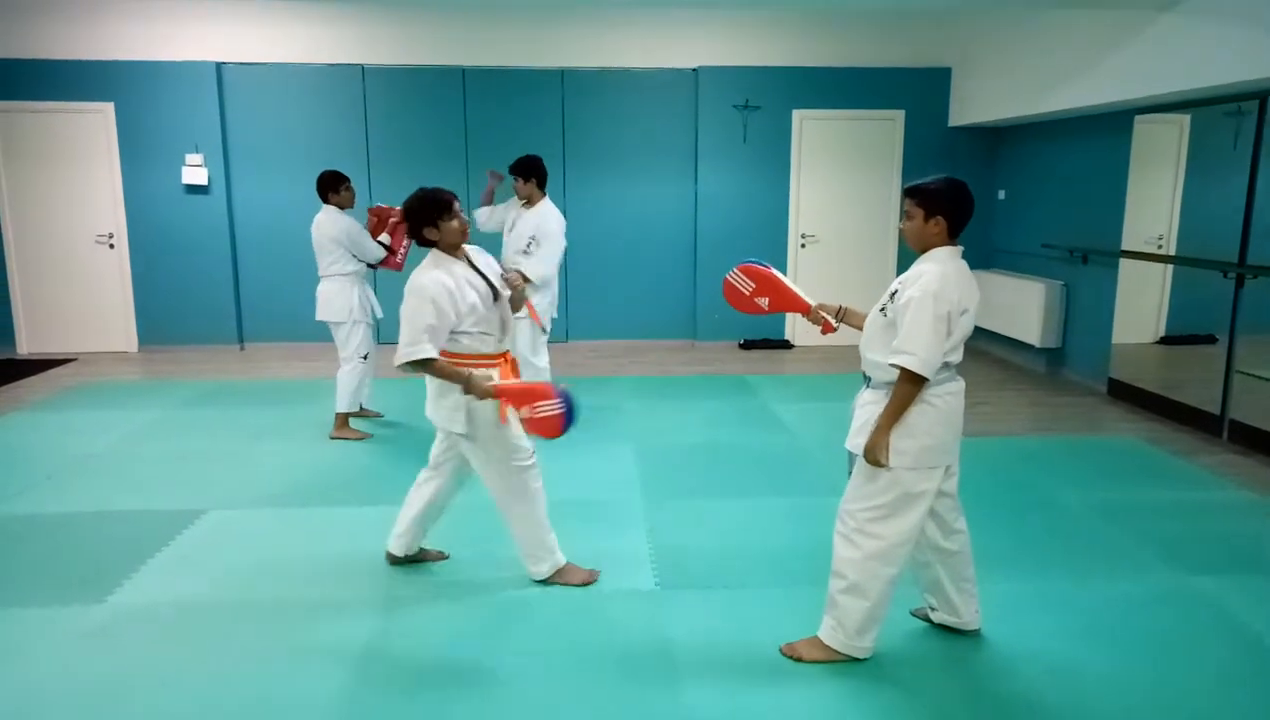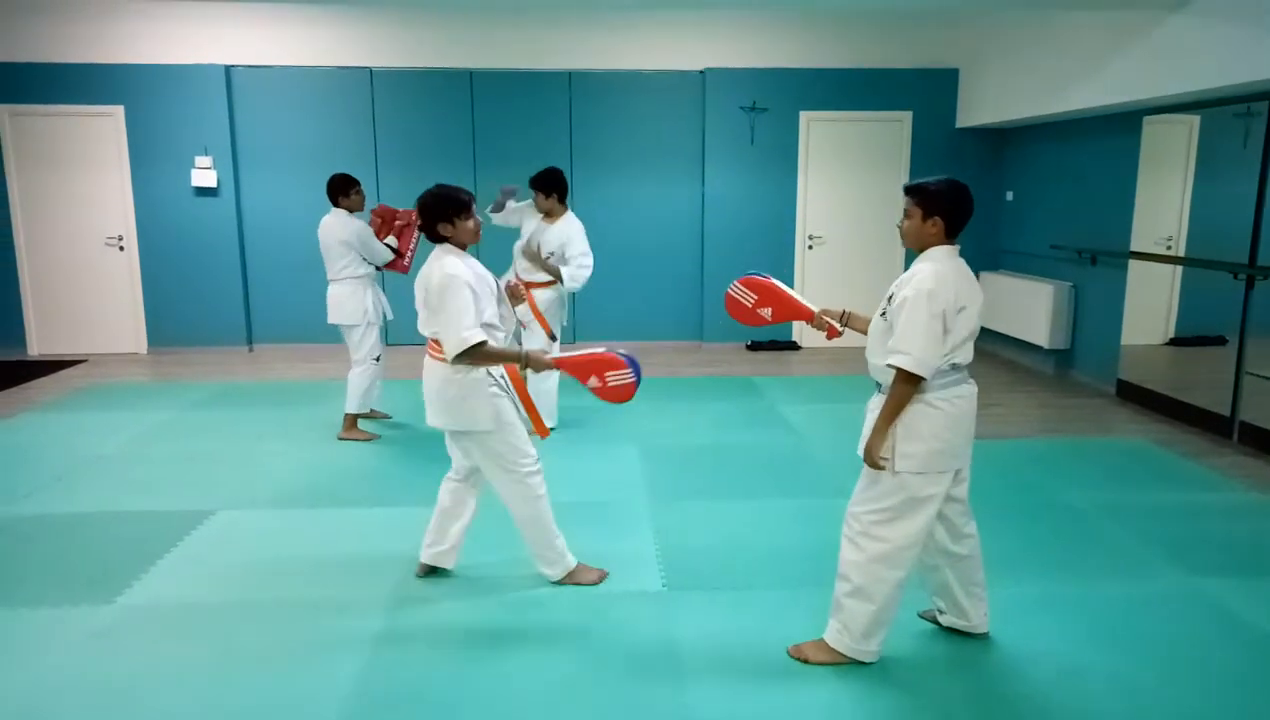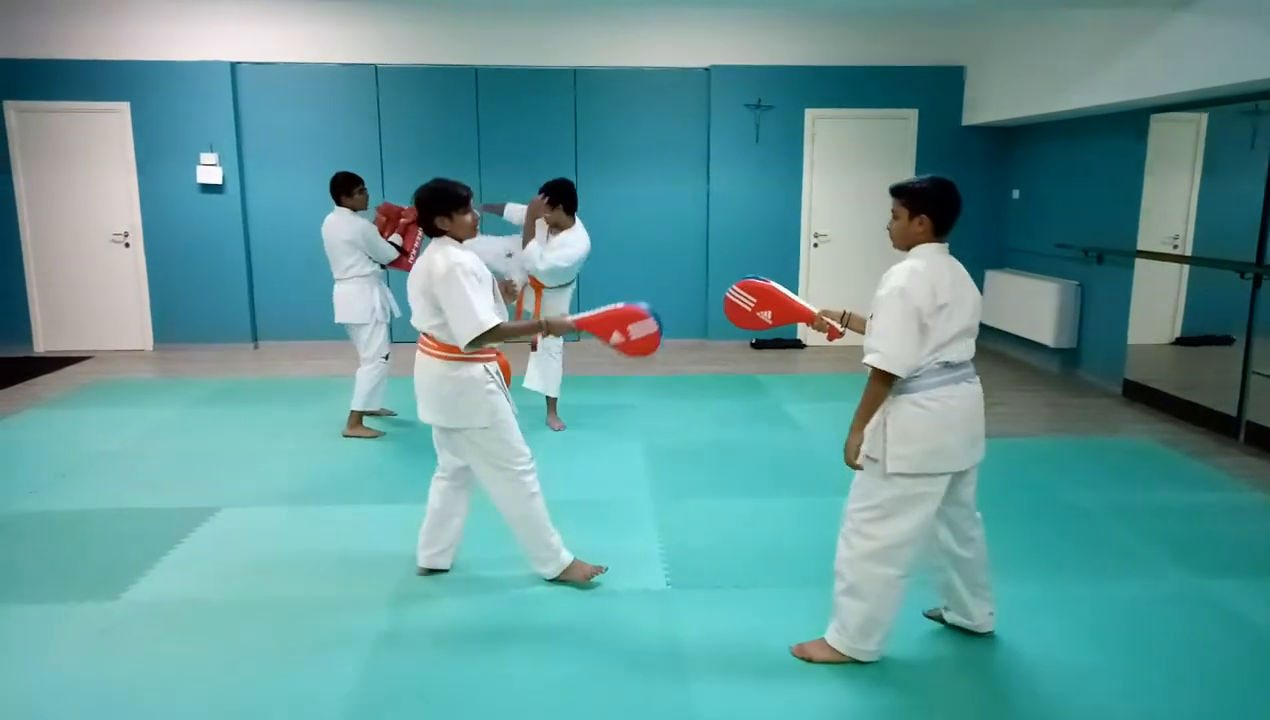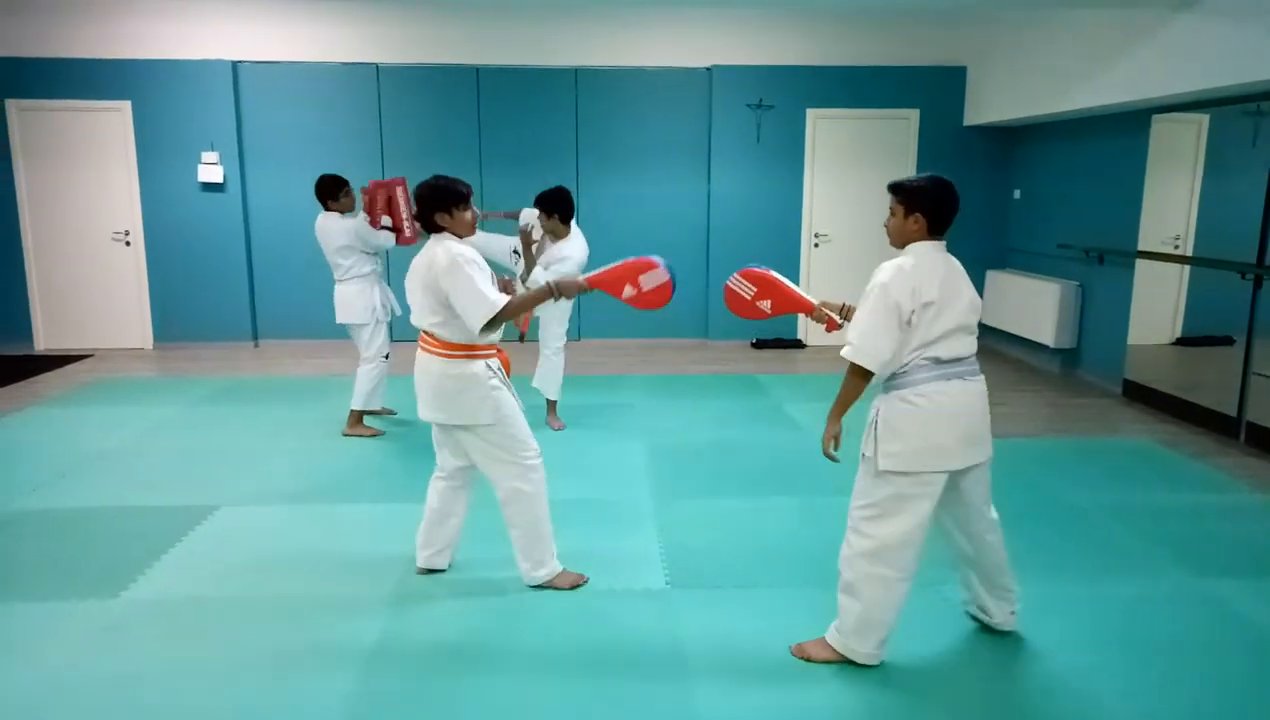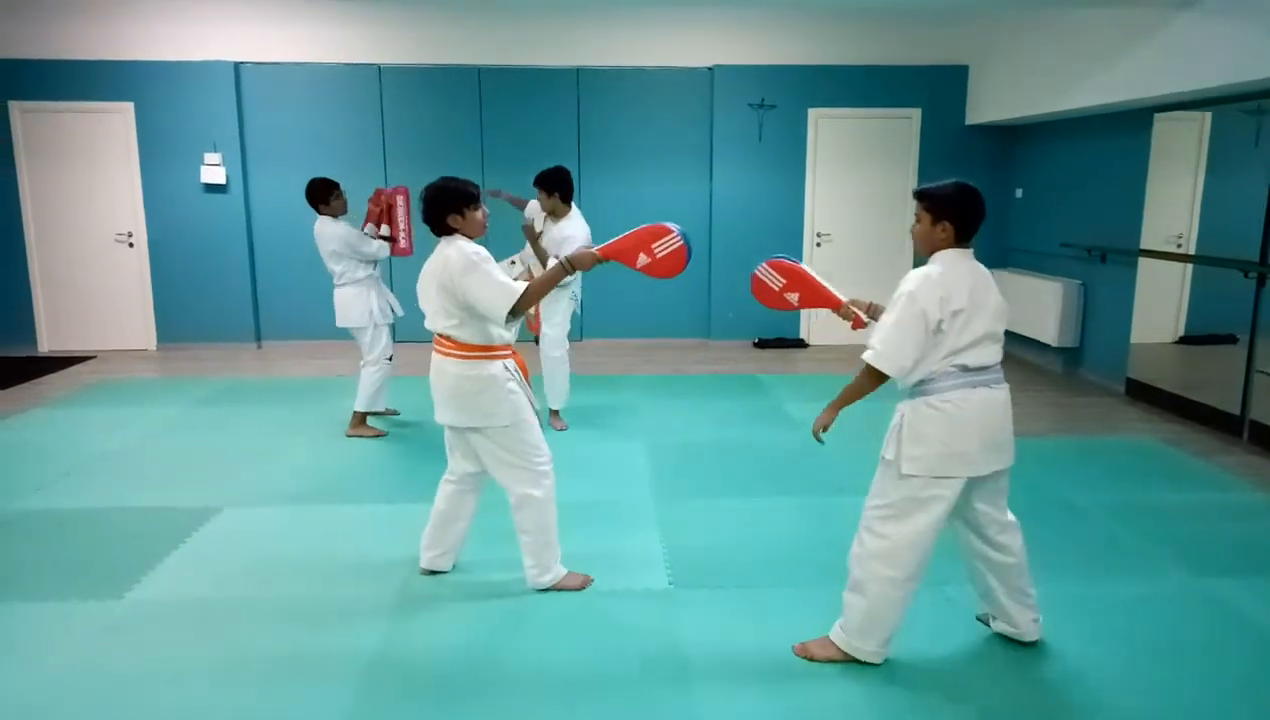
dt=0.2s
person 1, frame 1
left shoulder: (930, 280)
right shoulder: (951, 272)
left elbow: (913, 366)
left wrist: (881, 431)
right wrist: (839, 313)
left hip: (912, 415)
right hip: (934, 413)
left knee: (869, 524)
right knee: (938, 516)
left ankle: (843, 637)
right ankle: (956, 610)
person 1, frame 2
left shoulder: (924, 279)
right shoulder: (959, 274)
left elbow: (910, 366)
left wrist: (878, 431)
right wrist: (844, 319)
left hip: (922, 418)
right hip: (951, 411)
left knee: (876, 528)
right knee: (950, 519)
left ankle: (850, 640)
right ankle: (965, 613)
person 1, frame 3
left shoulder: (905, 277)
right shoulder: (956, 274)
left elbow: (888, 363)
left wrist: (858, 428)
right wrist: (846, 319)
left hip: (918, 417)
right hip: (960, 406)
left knee: (875, 529)
right knee: (958, 518)
left ankle: (852, 639)
right ankle: (971, 611)
person 1, frame 4
left shoulder: (896, 274)
right shoulder: (955, 272)
left elbow: (867, 357)
left wrist: (835, 417)
right wrist: (845, 311)
left hip: (916, 413)
right hip: (966, 403)
left knee: (878, 529)
right knee: (974, 514)
left ankle: (853, 640)
right ankle: (998, 608)
person 1, frame 5
left shoulder: (924, 283)
right shoulder: (982, 280)
left elbow: (887, 363)
left wrist: (835, 406)
right wrist: (874, 311)
left hip: (939, 419)
right hip: (988, 411)
left knee: (889, 527)
right knee: (992, 523)
left ankle: (854, 638)
right ankle: (1019, 621)
person 2, frame 1
left shoulder: (476, 256)
right shoulder: (429, 284)
left elbow: (505, 309)
right elbow: (413, 356)
left wrist: (517, 293)
right wrist: (466, 380)
left hip: (482, 374)
right hip: (466, 389)
left knee: (445, 465)
right knee: (517, 469)
left ankle: (402, 546)
right ankle: (548, 563)
person 2, frame 2
left shoulder: (445, 263)
right shoulder: (452, 272)
right elbow: (463, 346)
left wrist: (505, 300)
right wrist: (523, 357)
left hip: (455, 382)
right hip: (471, 384)
left knee: (466, 471)
right knee: (520, 471)
left ankle: (434, 555)
right ankle: (560, 565)
person 2, frame 3
left shoulder: (432, 258)
right shoulder: (454, 263)
right elbow: (477, 334)
left wrist: (496, 297)
right wrist: (542, 324)
left hip: (441, 374)
right hip: (464, 379)
left knee: (454, 468)
right knee: (514, 470)
left ankle: (433, 555)
right ankle: (555, 562)
person 2, frame 4
left shoulder: (427, 258)
right shoulder: (455, 257)
right elbow: (491, 318)
left wrist: (497, 290)
right wrist: (552, 289)
left hip: (439, 370)
right hip: (468, 376)
left knee: (453, 467)
right knee: (522, 467)
left ankle: (431, 555)
right ankle: (541, 567)
person 2, frame 5
left shoulder: (437, 261)
right shoulder: (467, 257)
right elbow: (514, 305)
left wrist: (508, 284)
right wrist: (568, 264)
left hip: (454, 372)
right hip: (484, 377)
left knee: (464, 470)
right knee: (532, 471)
left ankle: (436, 556)
right ankle: (546, 571)
person 3, frame 1
left shoulder: (322, 219)
right shoulder: (343, 223)
right elbow: (373, 253)
left wrist: (376, 236)
right wrist: (388, 234)
left hip: (339, 291)
right hip: (346, 294)
left knee: (363, 353)
right knee: (355, 358)
left ankle: (355, 406)
right ankle: (341, 425)
person 3, frame 2
left shoulder: (327, 223)
right shoulder: (354, 227)
right elbow: (382, 257)
left wrist: (377, 235)
right wrist: (394, 235)
left hip: (344, 293)
right hip: (357, 296)
left knee: (369, 355)
right knee: (367, 359)
left ankle: (364, 408)
right ankle: (349, 426)
person 3, frame 3
left shoulder: (330, 222)
right shoulder: (359, 226)
right elbow: (387, 255)
right wrist: (399, 233)
left hip: (349, 292)
right hip: (364, 294)
left knee: (374, 354)
right knee: (376, 358)
left ankle: (370, 405)
right ankle: (354, 424)
person 3, frame 4
left shoulder: (323, 222)
right shoulder: (351, 227)
right elbow: (385, 241)
left wrist: (368, 215)
right wrist: (387, 219)
left hip: (351, 292)
right hip: (364, 294)
left knee: (373, 353)
right knee: (376, 357)
left ankle: (369, 404)
right ankle: (354, 422)
person 3, frame 5
left shoulder: (325, 226)
right shoulder: (339, 232)
left elbow: (360, 241)
right elbow: (380, 250)
left wrist: (374, 225)
left hip: (356, 295)
right hip: (363, 298)
left knee: (375, 355)
right knee: (380, 359)
left ankle: (371, 404)
right ankle: (357, 423)
person 4, frame 1
left shoulder: (550, 218)
right shoulder: (517, 207)
left elbow: (546, 269)
right elbow: (484, 221)
right wrist: (491, 190)
left hip: (536, 295)
left knee: (531, 353)
right knee: (517, 345)
person 4, frame 2
left shoulder: (572, 232)
right shoulder: (535, 210)
left elbow: (579, 276)
right elbow: (499, 215)
left wrist: (541, 264)
right wrist: (503, 198)
left hip: (543, 298)
left ankle: (545, 418)
person 4, frame 3
left shoulder: (577, 244)
right shoulder: (550, 218)
left elbow: (534, 264)
right elbow: (515, 212)
left wrist: (530, 224)
right wrist: (483, 208)
left hip: (553, 291)
right hip: (527, 259)
left knee: (550, 345)
left ankle: (552, 410)
person 4, frame 4
left shoulder: (574, 254)
right shoulder: (549, 225)
left elbow: (539, 285)
right elbow: (527, 216)
left wrist: (526, 248)
right wrist: (499, 214)
right hip: (532, 261)
left knee: (552, 345)
left ankle: (551, 410)
person 4, frame 5
left shoulder: (575, 233)
right shoulder: (547, 211)
right elbow: (532, 209)
left wrist: (535, 245)
right wrist: (508, 197)
left hip: (557, 292)
right hip: (532, 274)
left knee: (554, 348)
left ankle: (555, 411)
